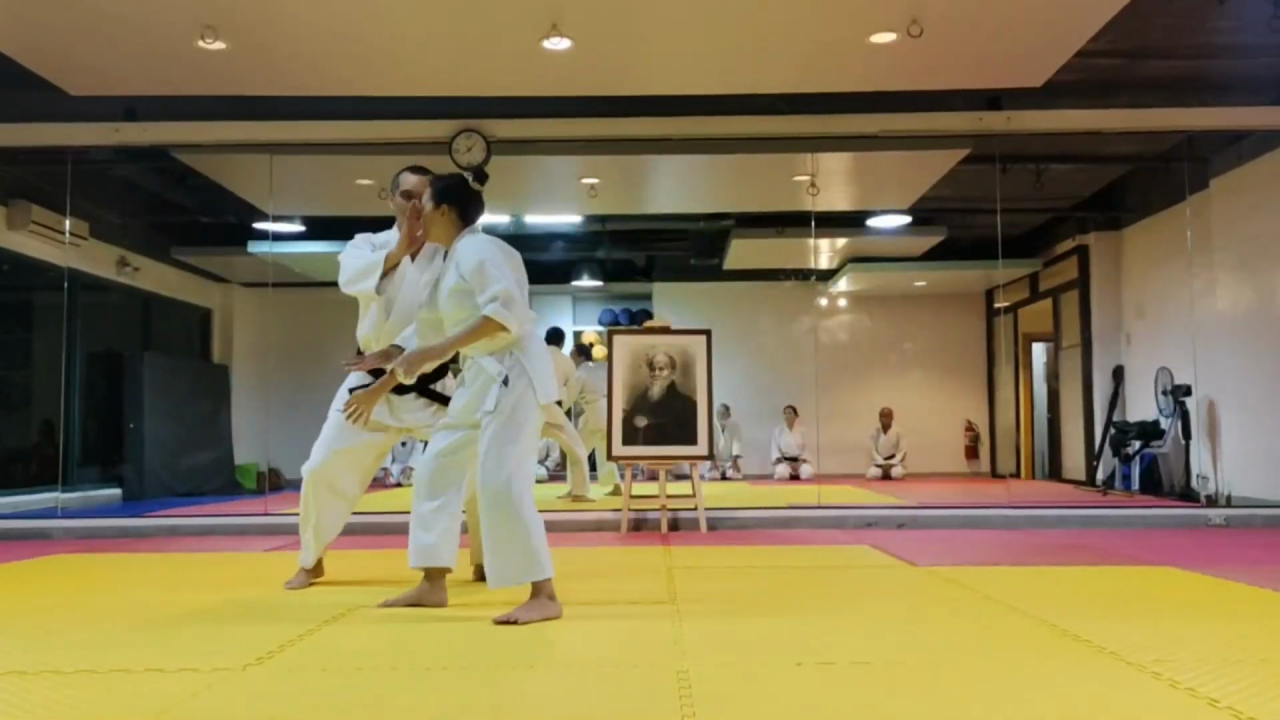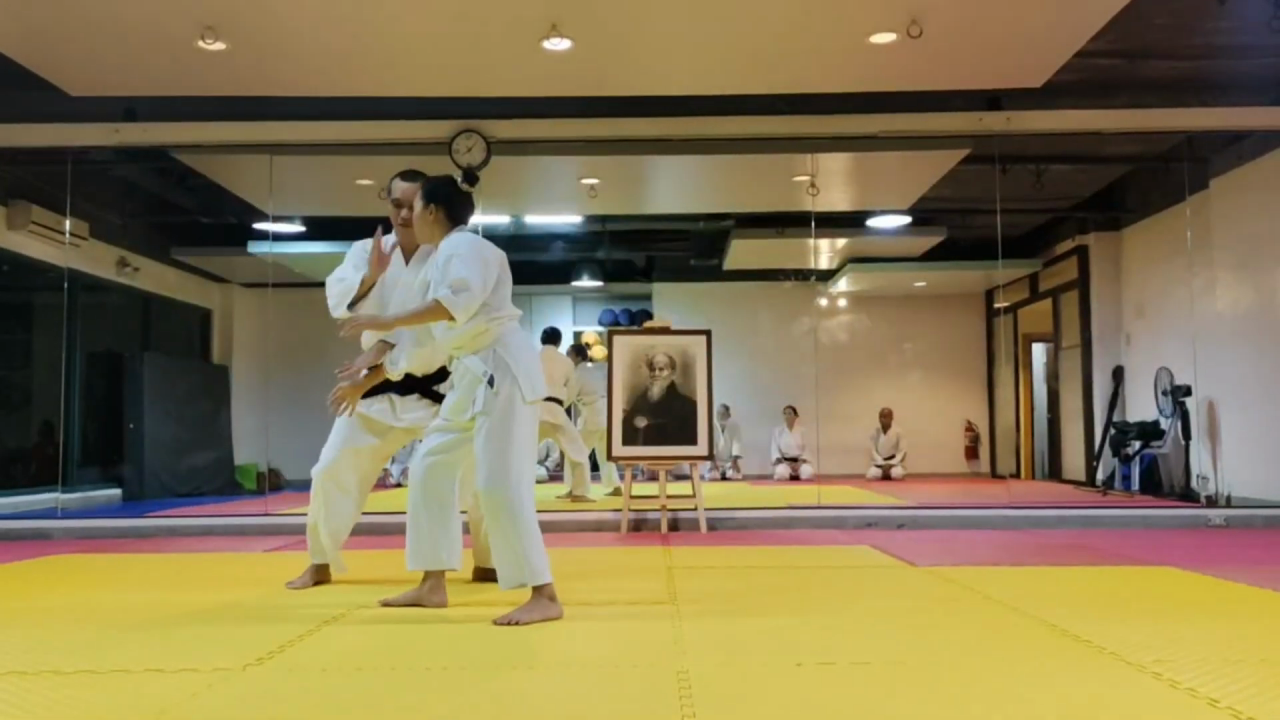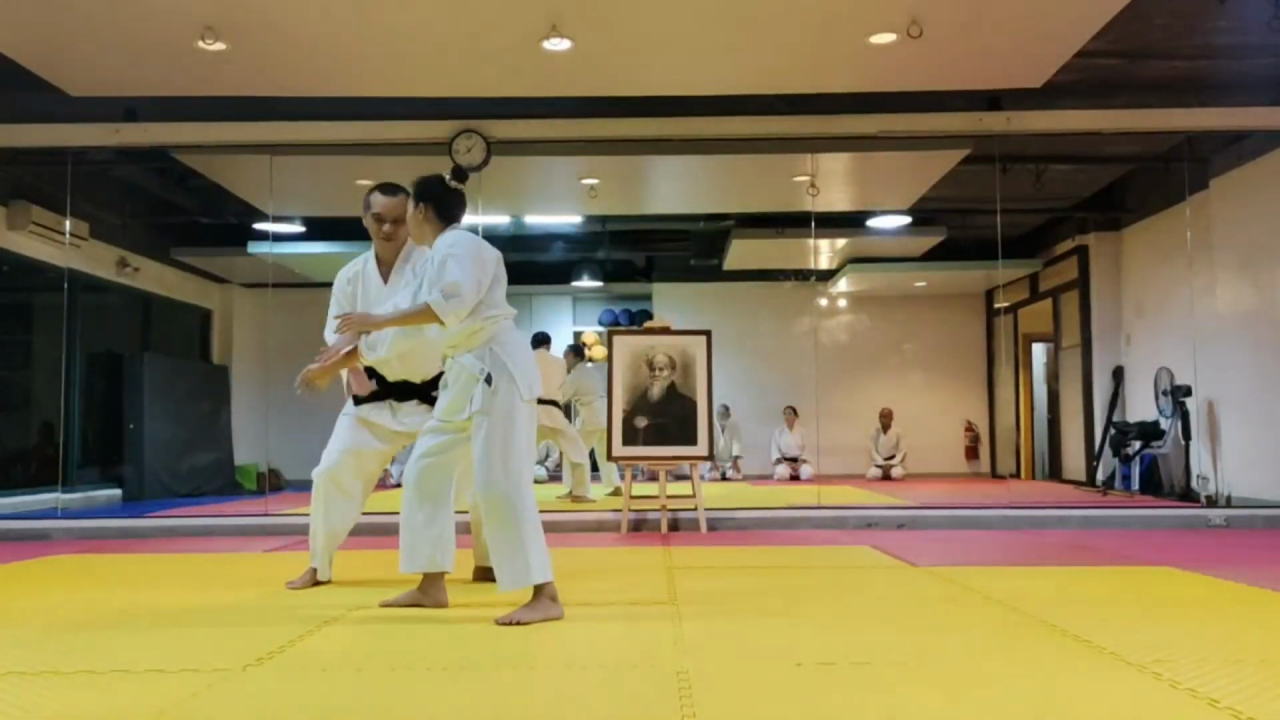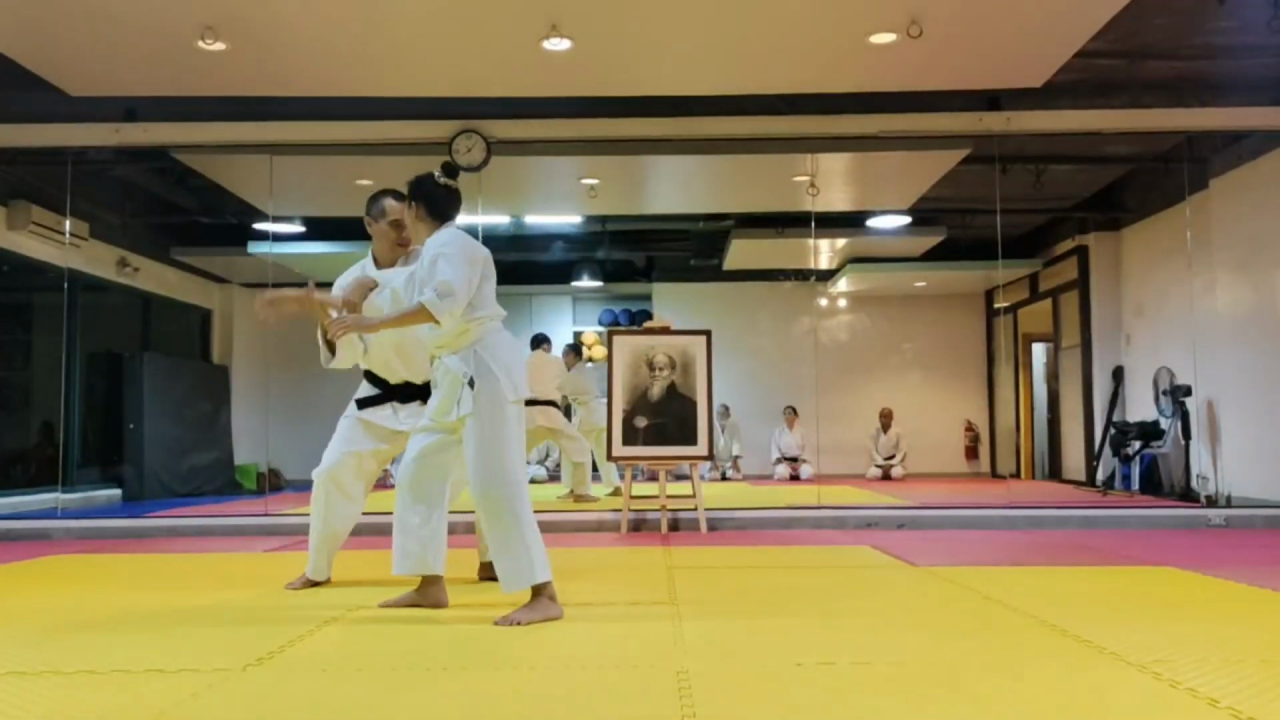
dt=0.2s
person 1, frame 1
left shoulder: (482, 250)
right shoulder: (450, 267)
left elbow: (505, 311)
right elbow: (425, 336)
left wrist: (443, 349)
right wrist: (381, 387)
left hip: (515, 372)
right hip: (480, 378)
left knee: (500, 480)
right knee: (438, 469)
left ankle: (544, 596)
right ankle: (432, 584)
person 1, frame 2
left shoulder: (464, 247)
right shoulder: (445, 259)
left elbow: (459, 302)
left wrist: (387, 321)
left hip: (503, 369)
right hip: (474, 376)
left knee: (500, 482)
right knee: (431, 467)
left ankle: (544, 596)
right ankle: (432, 584)
person 1, frame 3
left shoulder: (460, 246)
right shoulder: (439, 259)
left elbow: (452, 305)
right elbow: (402, 330)
left wrist: (379, 320)
right wrist: (337, 361)
left hip: (497, 368)
right hip: (468, 376)
left knee: (501, 482)
right knee: (426, 470)
left ankle: (545, 596)
right ankle: (431, 586)
person 1, frame 4
left shoulder: (450, 245)
right shoulder: (433, 255)
left elbow: (445, 304)
right elbow: (391, 295)
left wrist: (371, 322)
right wrist: (321, 302)
left hip: (484, 368)
right hip: (458, 376)
left knee: (494, 482)
right knee: (419, 471)
left ankle: (544, 596)
right ankle: (430, 585)
person 2, frame 1
right shoulder: (366, 245)
right elbow: (354, 280)
left wrist: (392, 353)
right wrist: (400, 249)
left hip: (430, 389)
right hip: (369, 381)
right knee: (324, 469)
right ankle: (312, 559)
person 2, frame 2
right shoulder: (364, 253)
right elbow: (339, 300)
left wrist: (380, 355)
right wrist: (371, 275)
left hip: (435, 390)
right hip: (378, 390)
right knee: (333, 471)
left ankle: (490, 563)
right ankle: (322, 563)
person 2, frame 3
right shoulder: (351, 276)
right elbow: (337, 337)
right wrist: (352, 371)
left hip: (433, 395)
right hip: (376, 397)
right knee: (334, 473)
right ankle: (319, 566)
person 2, frame 4
right shoulder: (349, 282)
right elbow: (344, 354)
right wrist: (326, 326)
right hip: (380, 399)
right knee: (334, 474)
right ankle: (317, 569)
